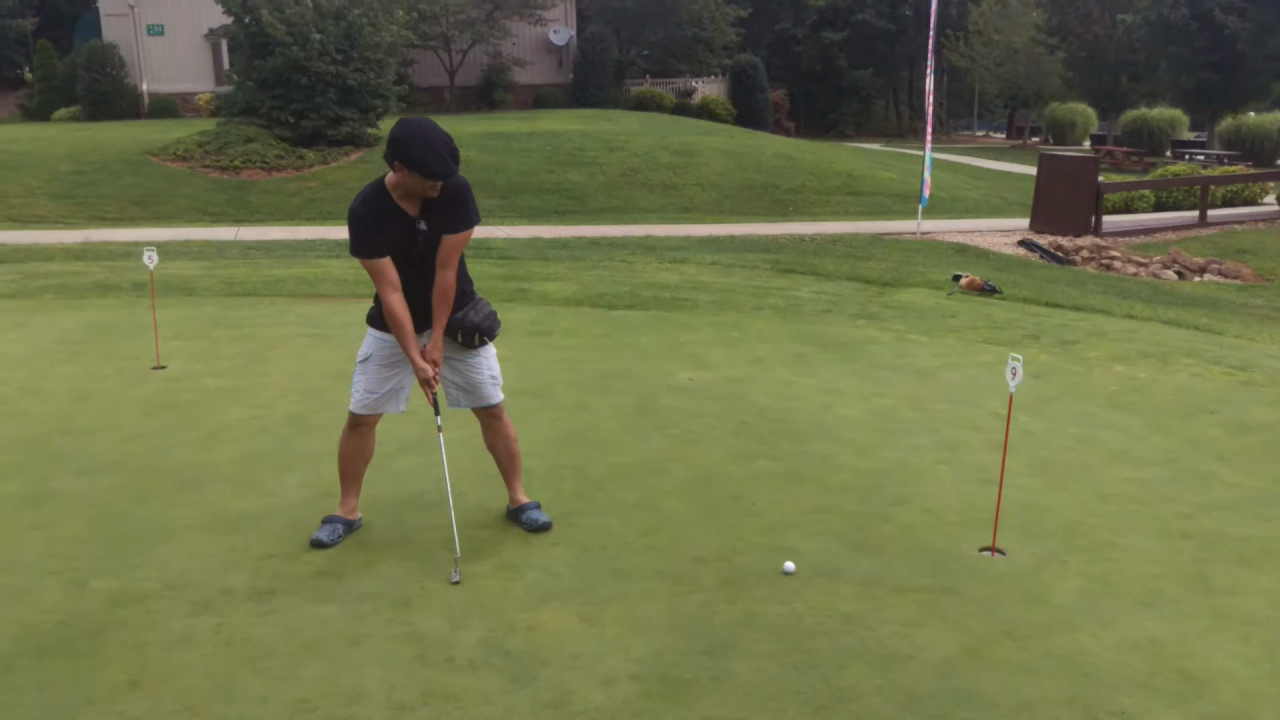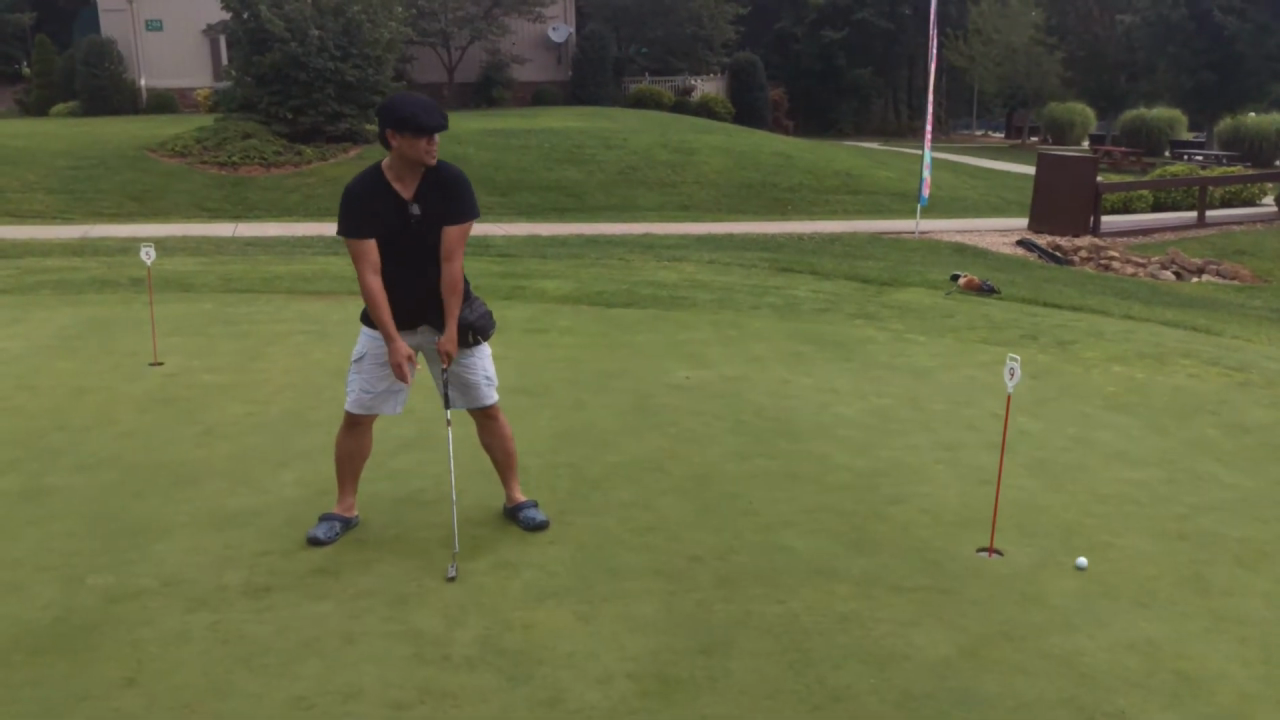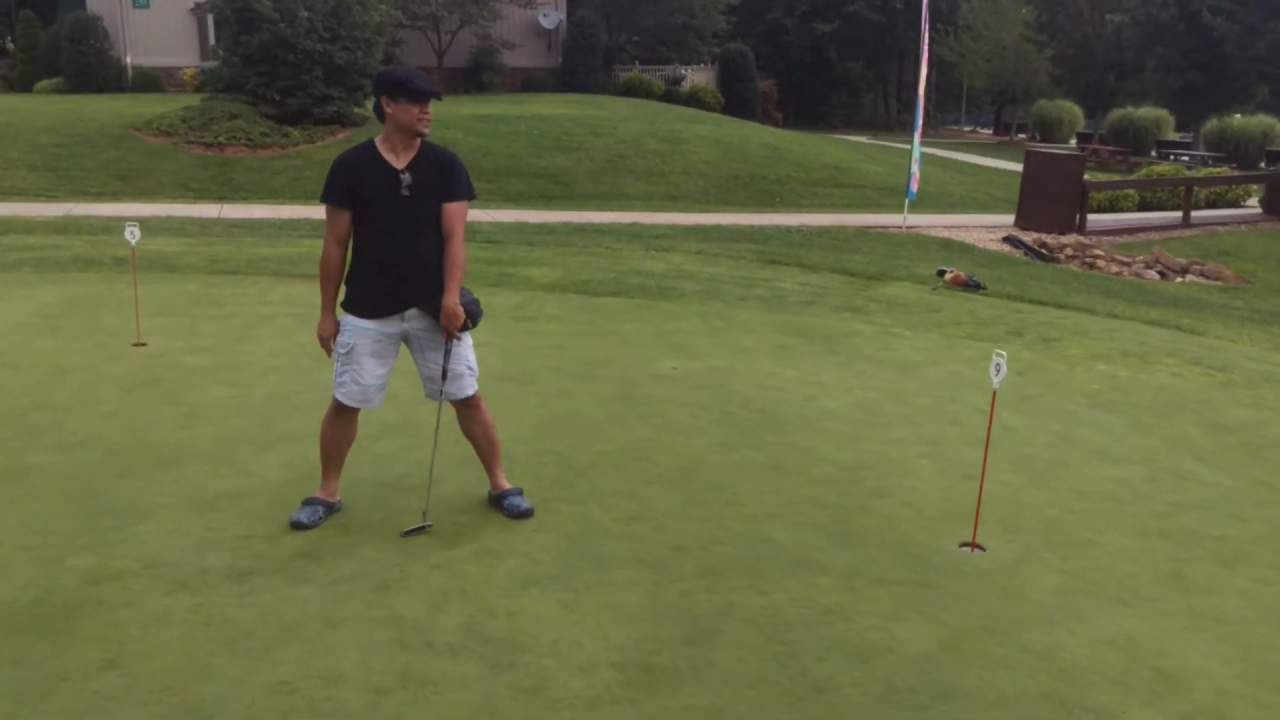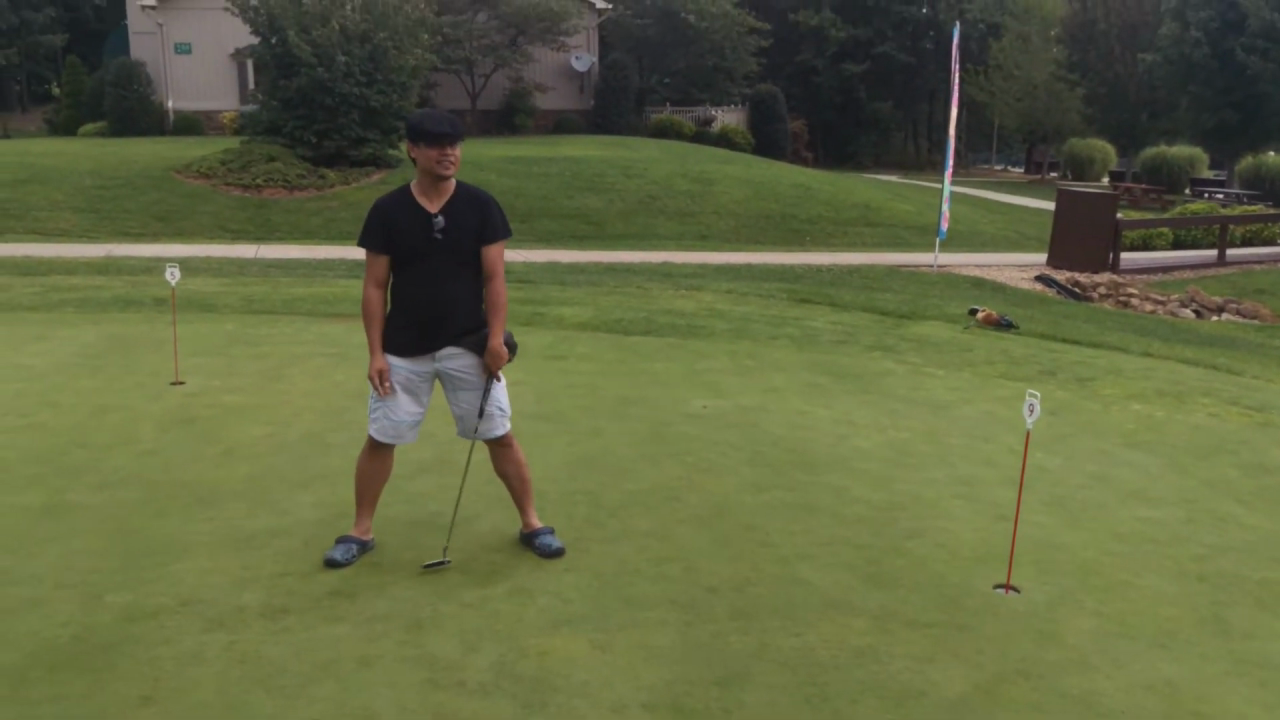
dt=0.7s
person 1, frame 1
left shoulder: (456, 191)
right shoulder: (366, 210)
left elbow: (447, 270)
right elbow: (390, 290)
left wrist: (437, 339)
right wrist: (414, 357)
left hip: (456, 316)
right hip: (393, 324)
left knee: (492, 408)
right knee: (361, 415)
left ankle: (518, 499)
right ankle: (347, 511)
person 1, frame 2
left shoulder: (452, 182)
right shoulder: (361, 193)
left elbow: (452, 262)
right elbow: (369, 274)
left wrist: (450, 329)
right wrist: (394, 341)
left hip: (446, 319)
right hip: (388, 324)
left knee: (487, 407)
right knee: (357, 415)
left ankle: (515, 497)
right ankle: (345, 508)
person 1, frame 3
left shoulder: (446, 164)
right shoulder: (350, 166)
left elbow: (454, 237)
right elbow: (335, 245)
left wrist: (451, 298)
right wrist: (327, 311)
left hip: (433, 307)
right hip: (367, 311)
left knee: (467, 397)
right knee: (345, 403)
left ankle: (499, 485)
right ankle: (327, 493)
person 1, frame 4
left shoulder: (481, 206)
right shoulder: (387, 211)
left elbow: (494, 278)
right elbow: (375, 287)
left wrist: (496, 339)
right wrist: (375, 352)
left hip: (468, 345)
right hip: (404, 350)
left knee: (499, 435)
right knee: (380, 438)
left ankle: (531, 524)
right ankle: (360, 531)
